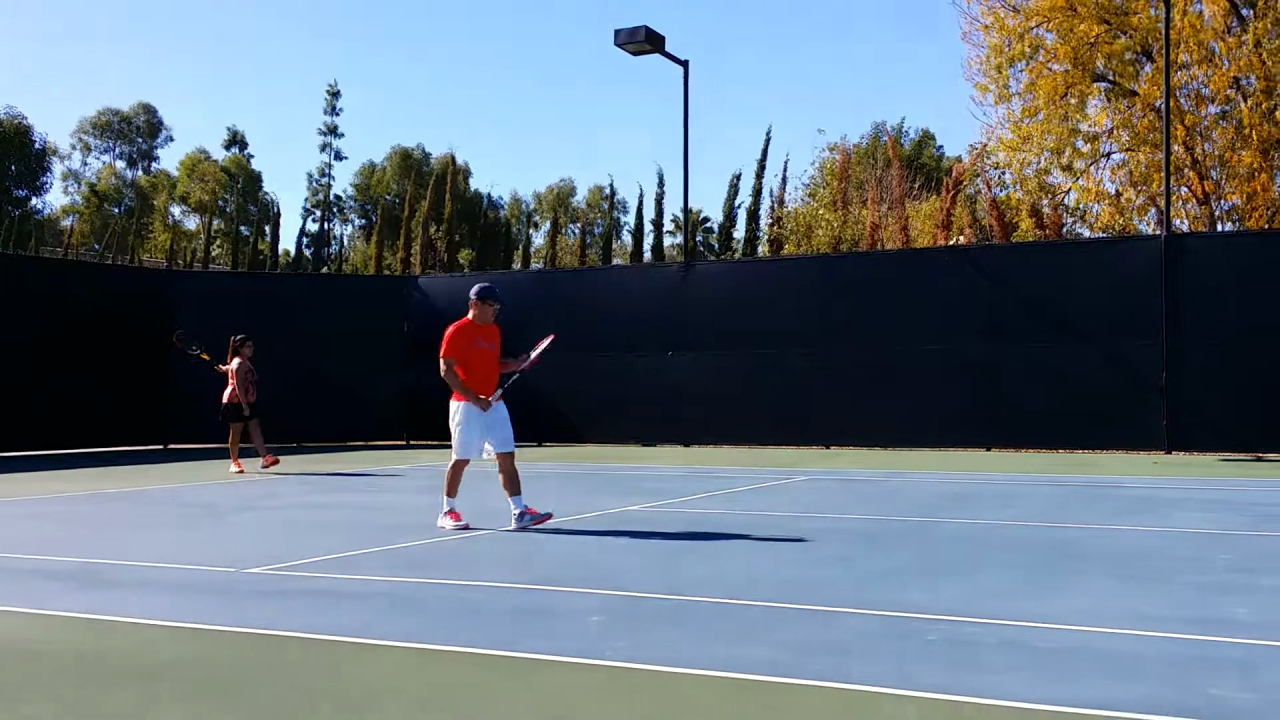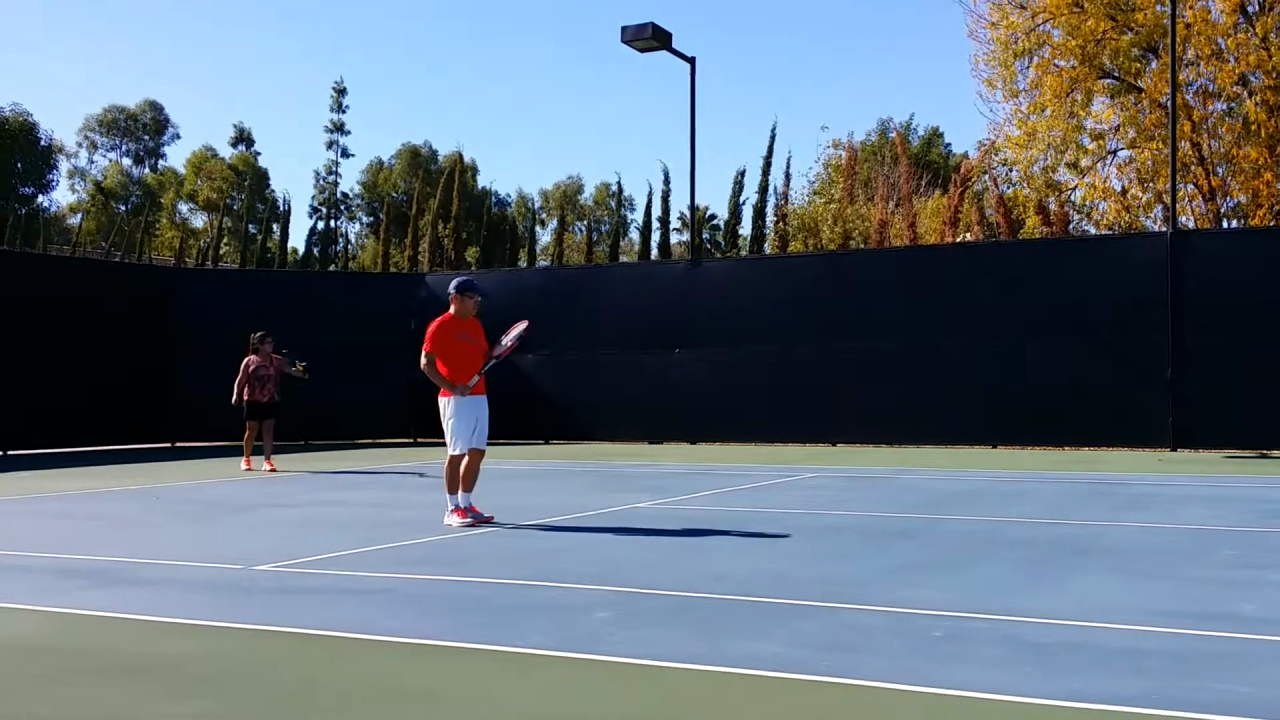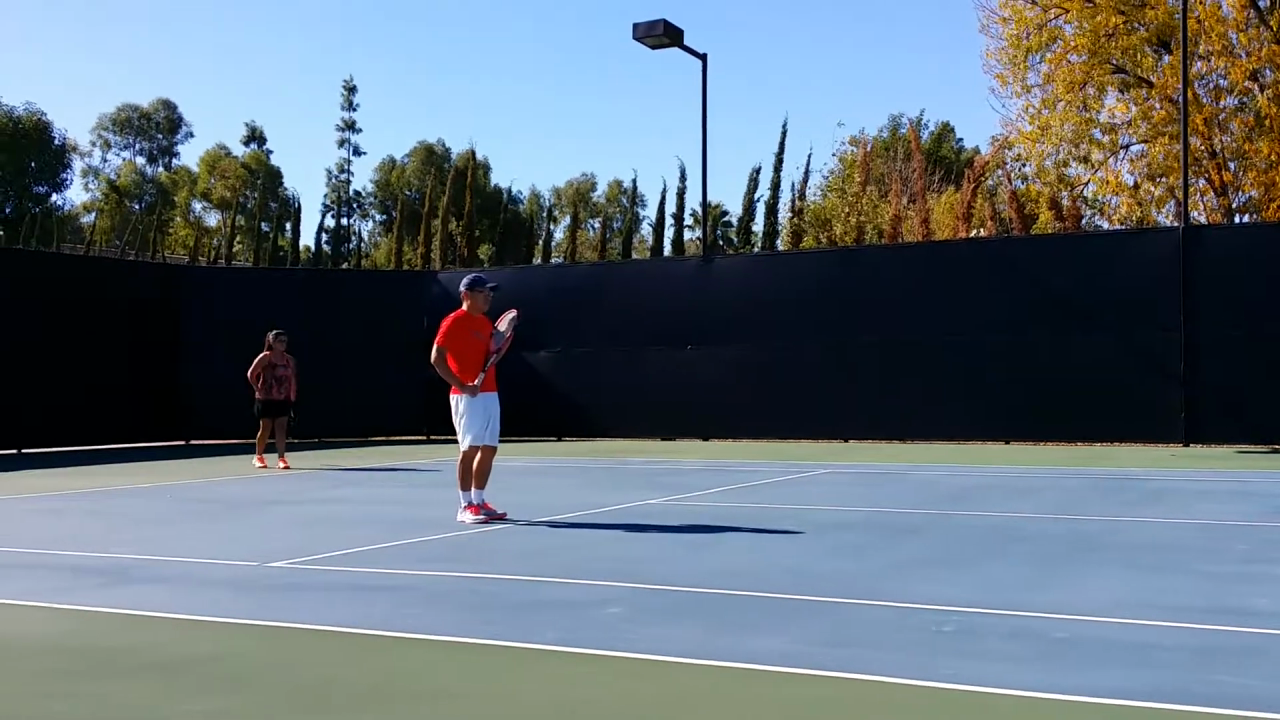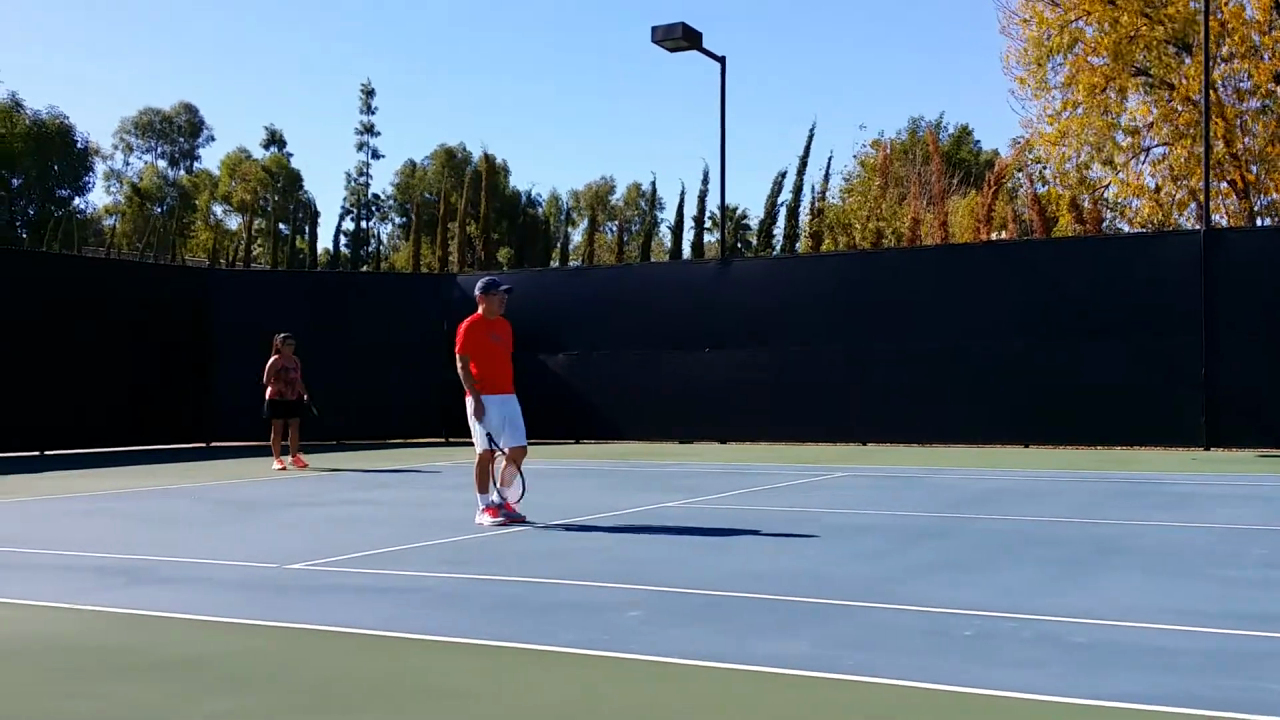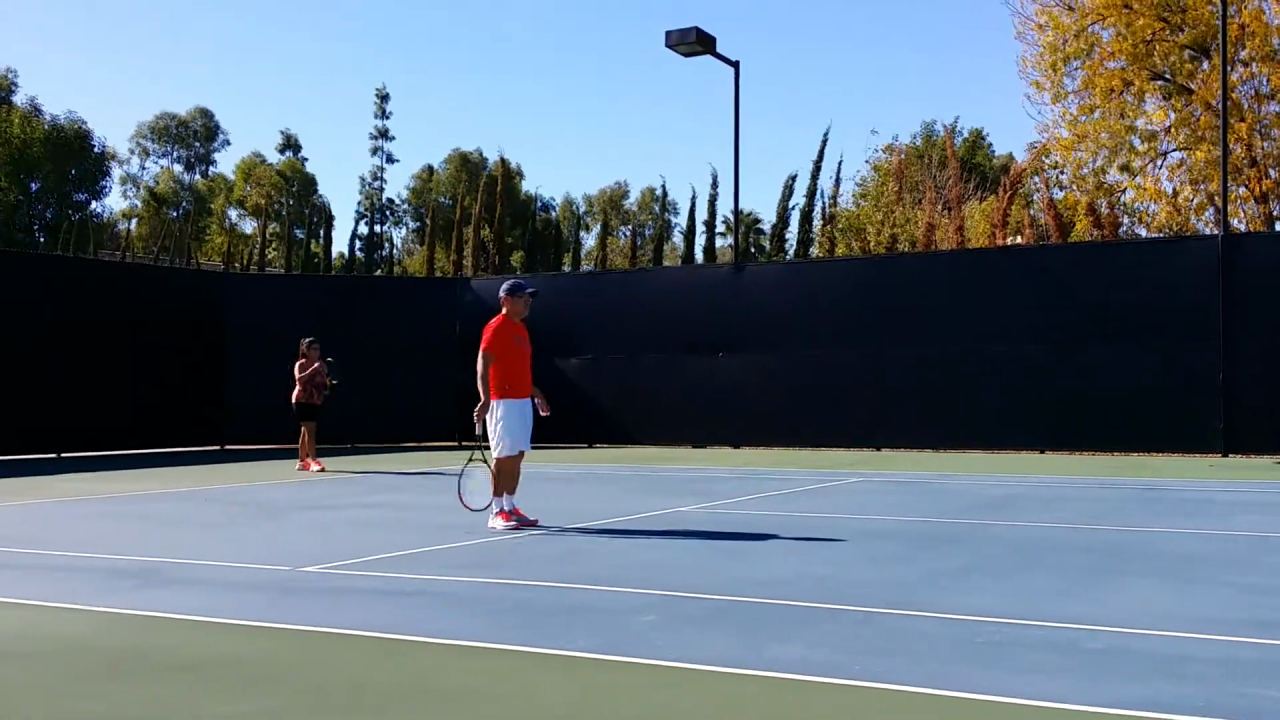
dt=0.7s
person 1, frame 1
left shoulder: (494, 331)
right shoulder: (457, 331)
right elbow: (446, 370)
left wrist: (517, 364)
right wrist: (474, 398)
left hip: (494, 404)
right hip: (467, 405)
left knee: (507, 457)
right knee: (461, 459)
left ankle: (520, 513)
right ankle: (447, 512)
person 1, frame 2
left shoulder: (475, 324)
right shoulder: (440, 326)
right elbow: (426, 363)
right wrist: (452, 387)
left hip: (479, 397)
right hip: (455, 399)
left knee: (477, 453)
right knee: (457, 453)
left ankle: (466, 505)
right ankle: (453, 510)
person 1, frame 3
left shoulder: (486, 323)
right shoulder: (454, 322)
right elbow: (436, 358)
right wrist: (461, 386)
left hip: (490, 394)
right hip: (468, 396)
left knee: (489, 450)
right knee: (470, 450)
left ankle: (478, 502)
right ankle: (465, 507)
person 1, frame 4
left shoulder: (504, 325)
right shoulder: (470, 326)
right elbow: (462, 366)
right wrist: (477, 399)
left hip: (507, 398)
right hip: (484, 401)
left knee: (518, 450)
right knee: (486, 453)
left ankle: (499, 502)
right ankle: (484, 509)
person 1, frame 5
left shoulder: (521, 328)
right shoulder: (496, 327)
right elbow: (483, 364)
left wrist: (537, 395)
right wrist: (485, 399)
left hip: (524, 401)
right hip: (504, 402)
left knee: (517, 456)
right knee: (503, 457)
left ankle: (510, 508)
right ankle: (497, 513)
